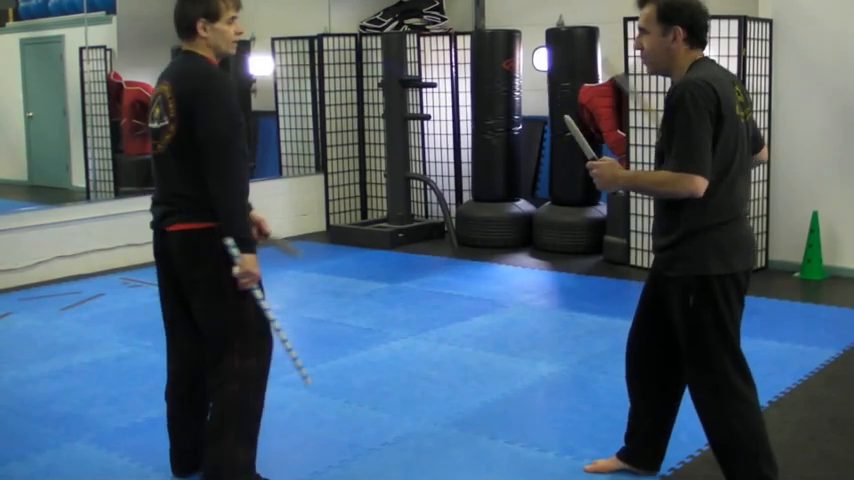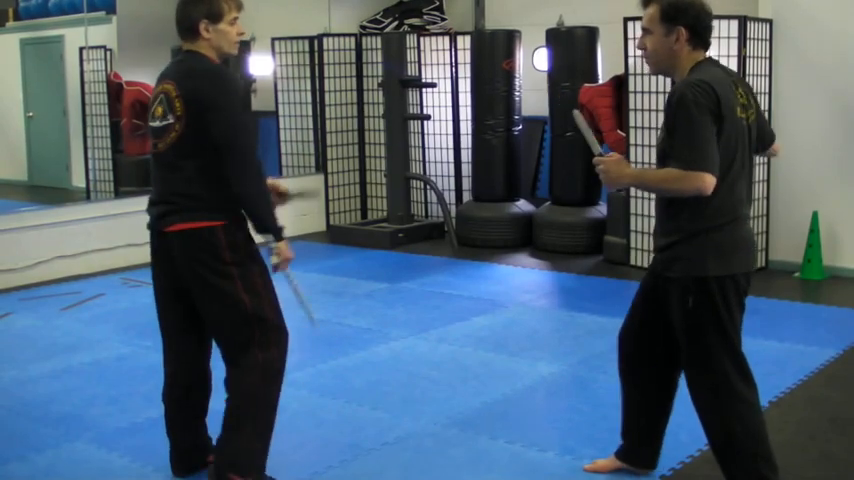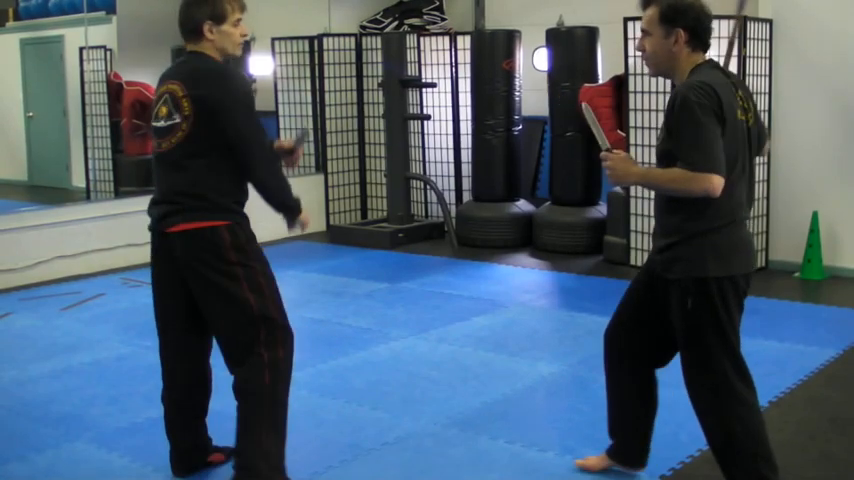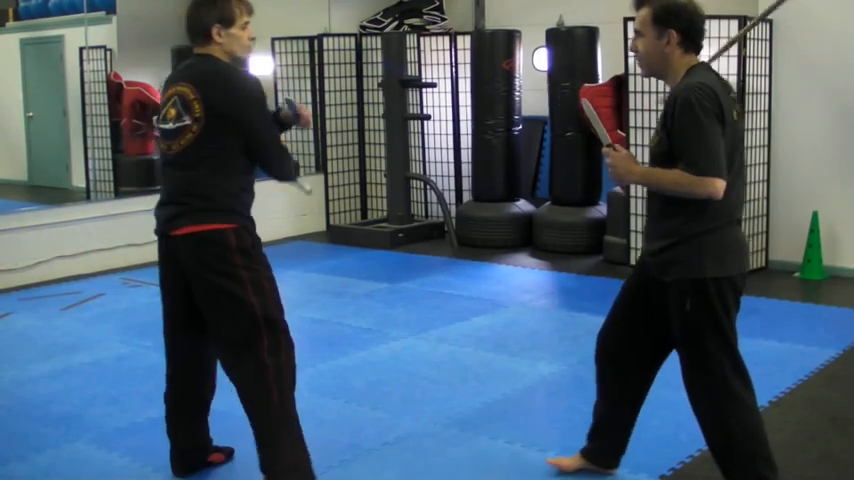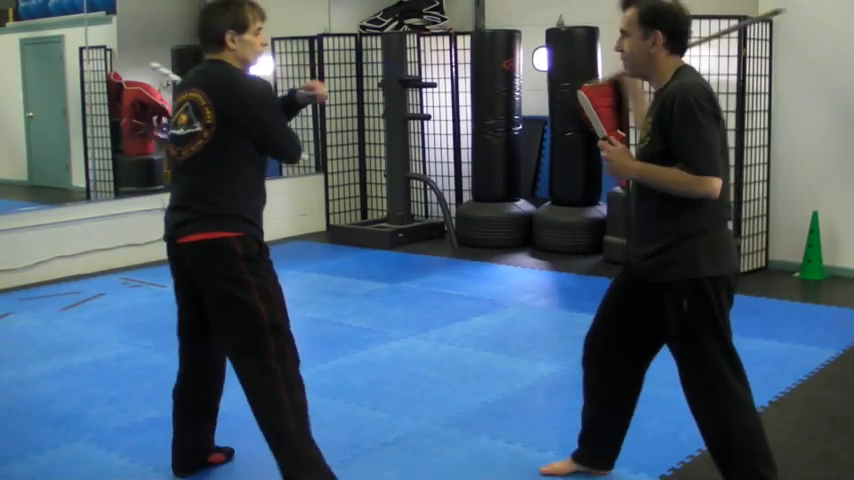
dt=0.1s
person 1, frame 1
left shoulder: (174, 78)
right shoulder: (210, 81)
right elbow: (222, 167)
left wrist: (241, 213)
right wrist: (243, 244)
left hip: (172, 231)
right hip: (205, 235)
left knee: (189, 348)
right knee: (243, 348)
person 1, frame 2
left shoulder: (170, 80)
right shoulder: (215, 80)
right elbow: (238, 161)
left wrist: (260, 187)
right wrist: (273, 232)
left hip: (168, 231)
right hip: (208, 233)
left knee: (186, 347)
right knee: (259, 340)
person 1, frame 3
left shoulder: (171, 81)
right shoulder: (223, 79)
right elbow: (253, 160)
left wrist: (272, 149)
right wrist: (292, 209)
left hip: (167, 231)
right hip: (212, 232)
left knee: (185, 346)
right knee: (264, 343)
person 1, frame 4
left shoulder: (177, 83)
right shoulder: (233, 82)
right elbow: (271, 155)
left wrist: (285, 116)
right wrist: (288, 163)
left hip: (174, 232)
right hip: (219, 234)
left knee: (189, 347)
right knee: (264, 349)
person 1, frame 5
left shoulder: (190, 86)
right shoulder: (238, 87)
right elbow: (285, 147)
left wrist: (298, 96)
right wrist: (291, 125)
left hip: (183, 239)
right hip: (224, 242)
left knee: (201, 349)
right knee: (269, 359)
person 2, frame 1
left shoulder: (691, 89)
right shoulder: (721, 81)
left elbow: (690, 182)
right elbow: (758, 151)
left wrist: (622, 179)
left hip: (706, 259)
right hip: (686, 254)
left knee: (717, 377)
right knee: (647, 352)
person 2, frame 2
left shoulder: (692, 91)
right shoulder: (728, 82)
left elbow: (699, 180)
right elbow: (769, 144)
left wrist: (628, 176)
left hip: (706, 260)
right hip: (685, 255)
left knee: (717, 378)
right knee: (639, 347)
person 2, frame 3
left shoulder: (694, 93)
right shoulder: (725, 85)
left elbow: (707, 181)
right elbow: (754, 144)
left wrist: (635, 173)
left hip: (705, 263)
right hip: (677, 257)
left knee: (717, 380)
right knee: (625, 343)
person 2, frame 4
left shoulder: (693, 95)
right shoulder: (707, 87)
left elbow: (711, 183)
left wrist: (636, 172)
left hip: (702, 265)
right hip: (670, 258)
left knee: (716, 381)
right knee: (618, 349)
person 2, frame 5
left shoulder: (687, 97)
right shoulder: (668, 94)
left elbow: (708, 183)
left wrist: (630, 168)
right wrist: (639, 88)
left hip: (696, 267)
right hip: (651, 261)
left knee: (714, 383)
right knee: (605, 351)
